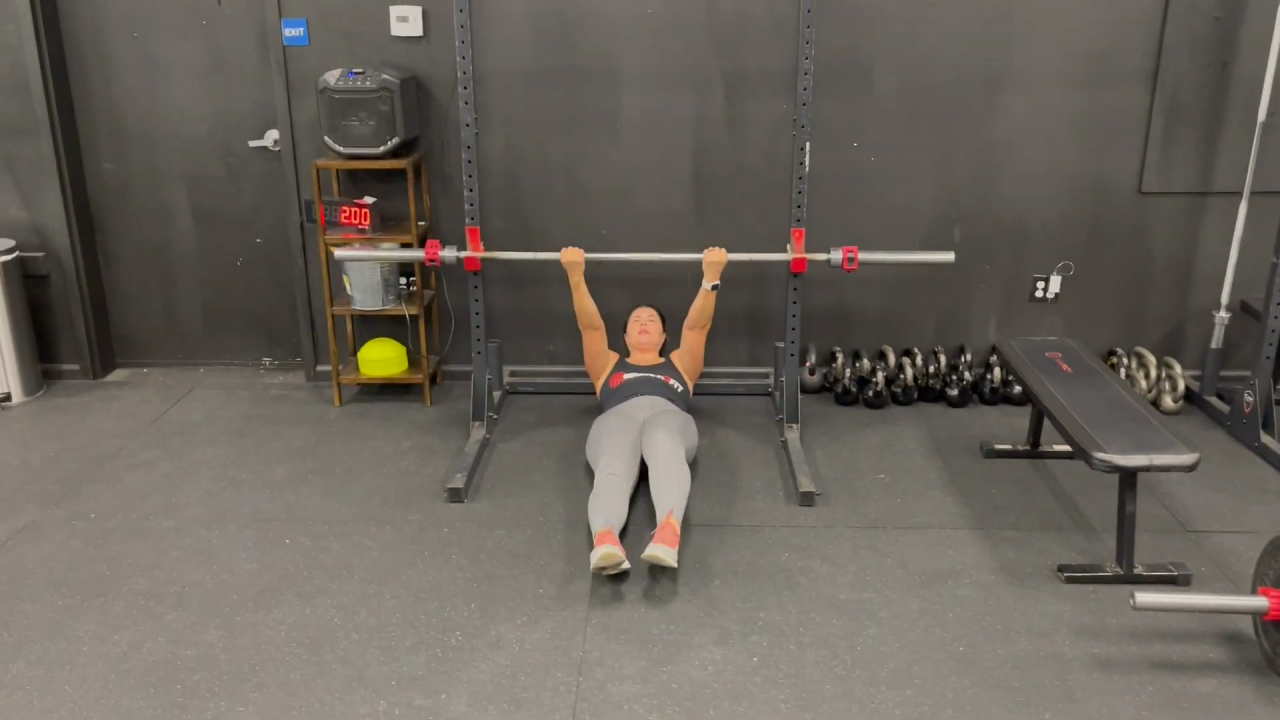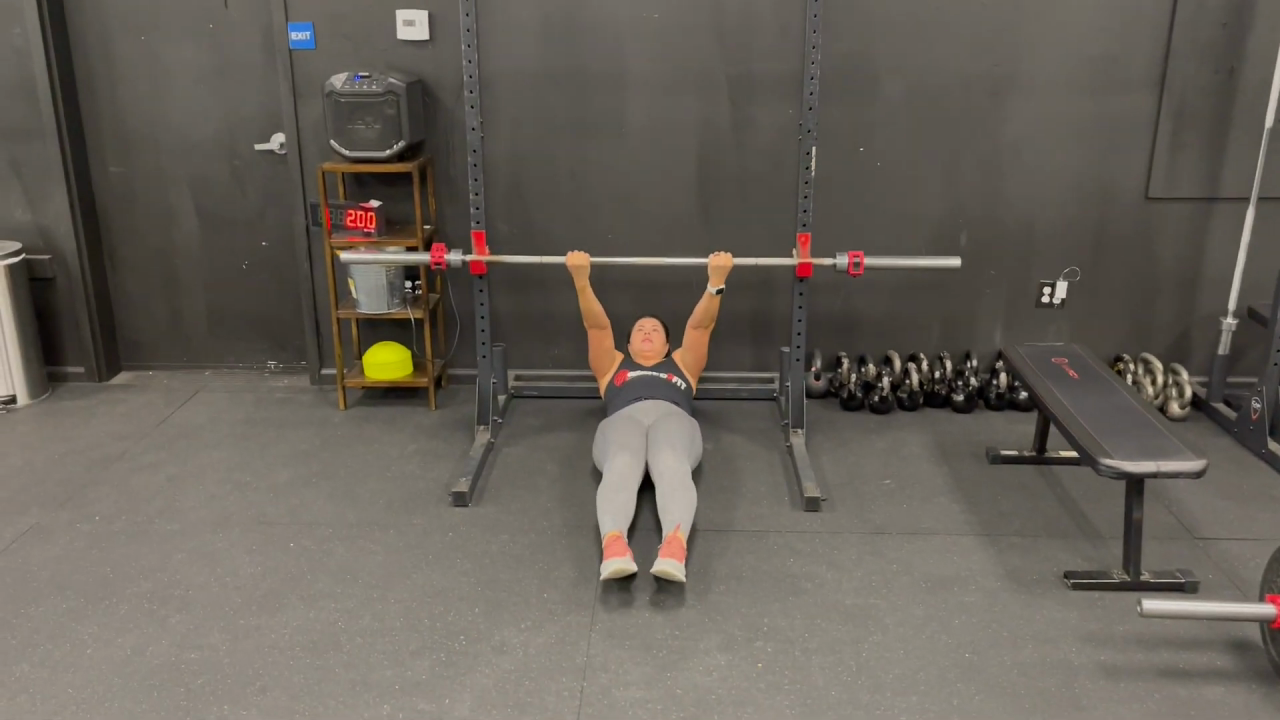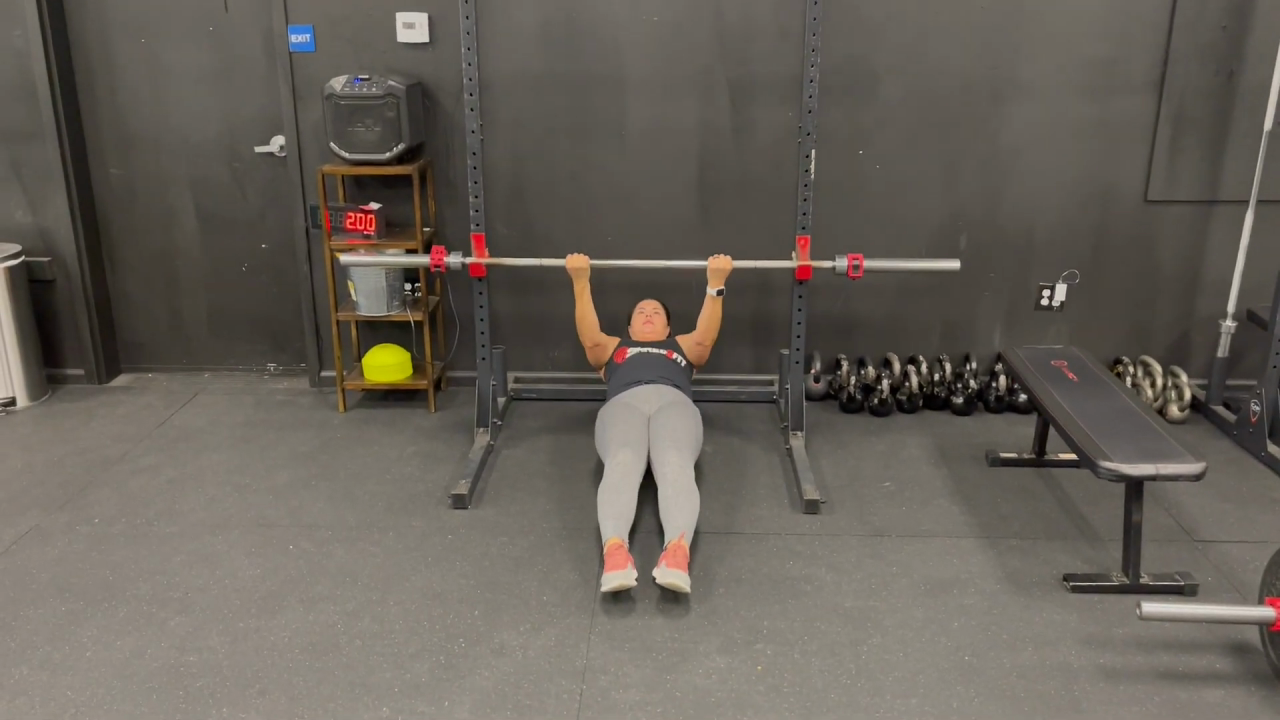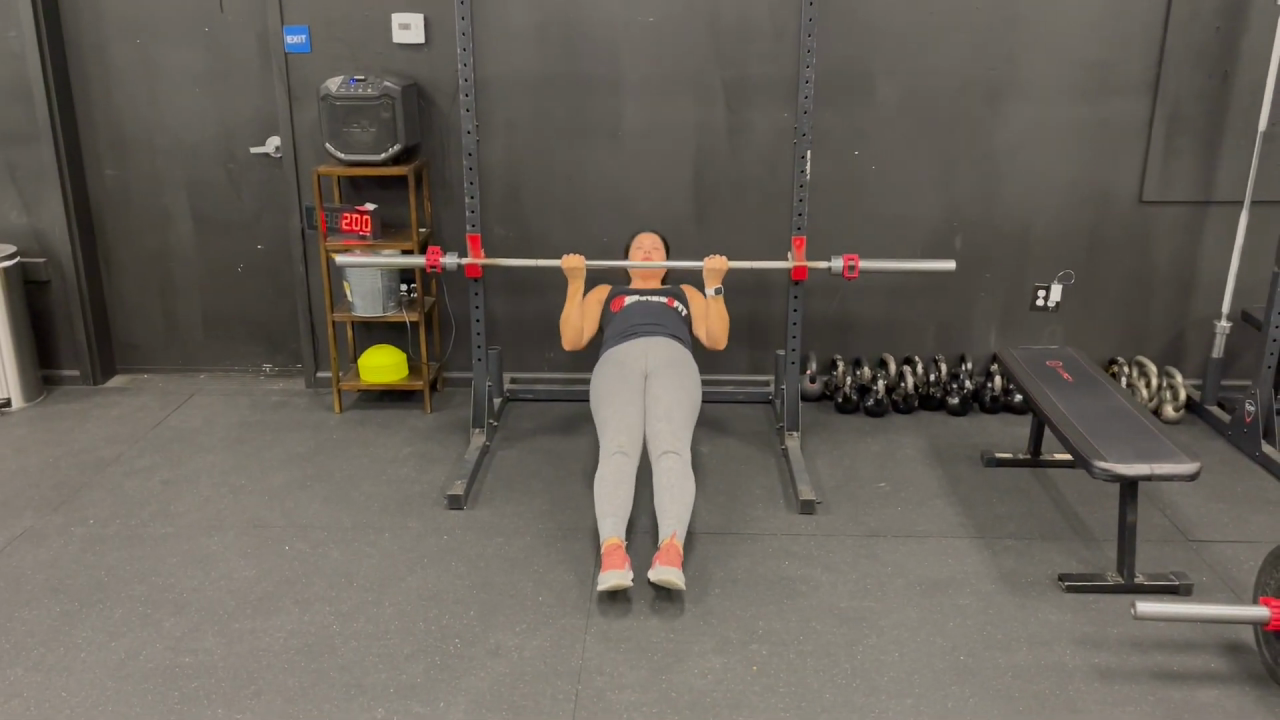
dt=0.5s
person 1, frame 1
left shoulder: (679, 365)
right shoulder: (608, 365)
left elbow: (697, 326)
right elbow: (590, 326)
left wrist: (711, 277)
right wrist: (575, 275)
left hip: (668, 416)
right hip: (617, 418)
left knee: (664, 449)
right knee: (612, 473)
left ankle: (668, 534)
right ankle: (604, 542)
person 1, frame 2
left shoulder: (682, 364)
right shoulder: (613, 365)
left elbow: (700, 325)
right elbow: (597, 325)
left wrist: (716, 281)
right wrist: (581, 279)
left hip: (672, 418)
right hip: (623, 419)
left knee: (671, 466)
right knee: (621, 467)
left ankle: (674, 546)
right ankle: (614, 546)
person 1, frame 3
left shoulder: (683, 347)
right shoulder: (612, 349)
left elbow: (705, 337)
right elbow: (590, 337)
left wrist: (716, 284)
right wrist: (581, 281)
left hip: (674, 403)
right hip: (623, 405)
left knee: (675, 466)
right knee: (622, 464)
left ankle: (677, 552)
right ankle: (615, 552)
person 1, frame 4
left shoulder: (685, 293)
right shoulder: (605, 292)
left elbow: (717, 340)
right elbow: (571, 340)
left wrist: (714, 285)
right wrist: (574, 284)
left hip: (672, 358)
right hip: (619, 360)
left knee: (671, 448)
right knee: (617, 449)
left ankle: (671, 549)
right ankle: (612, 549)
